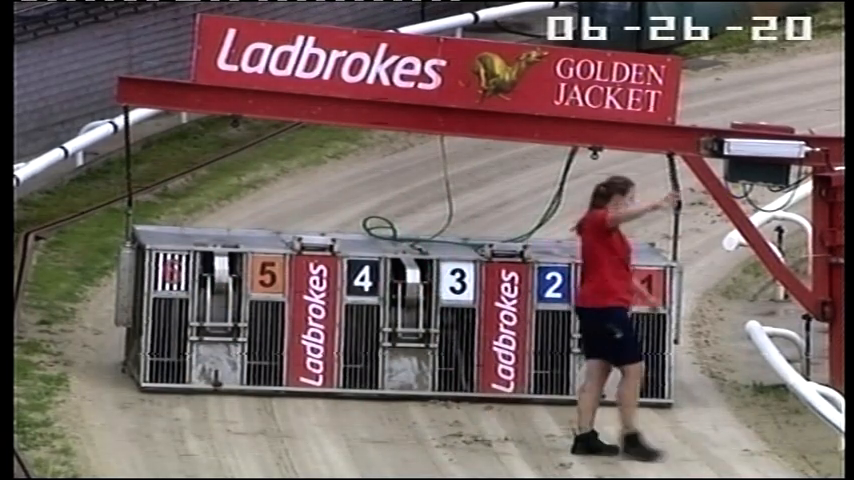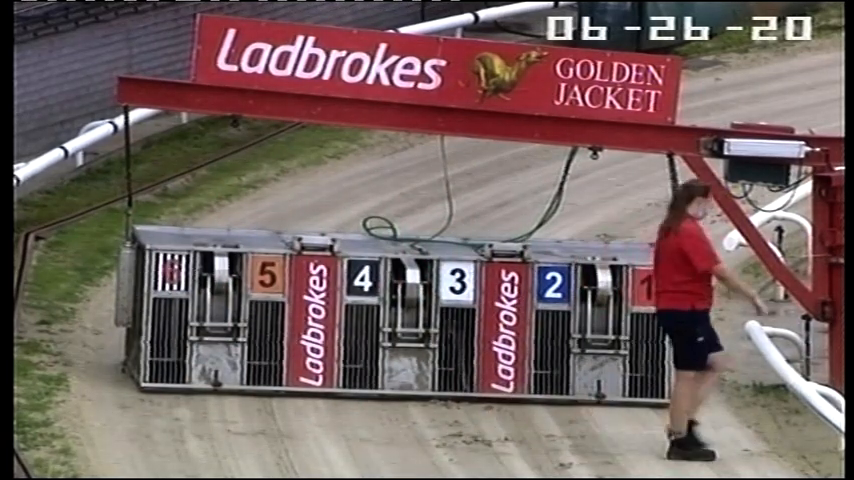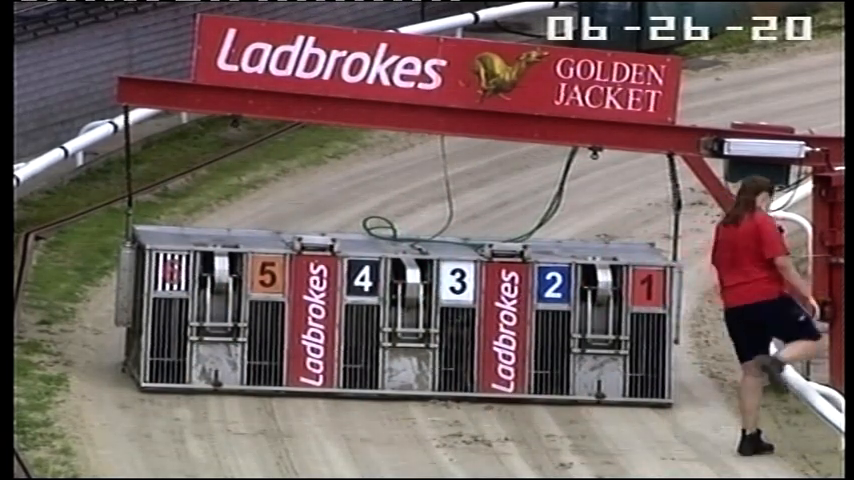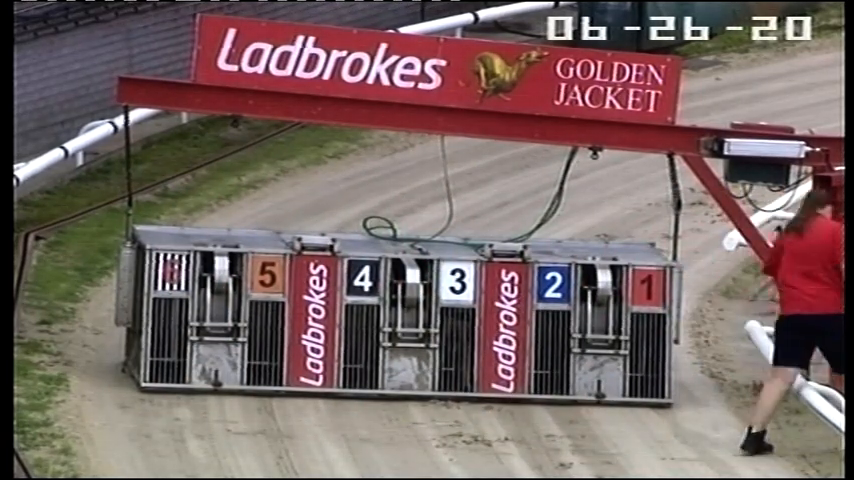
dt=0.5s
person 1, frame 1
left shoulder: (608, 230)
right shoulder: (596, 221)
left elbow: (620, 272)
right elbow: (622, 215)
left wrist: (645, 295)
right wrist: (656, 205)
left hip: (603, 308)
right hip: (604, 308)
left knee: (597, 372)
right knee: (633, 369)
left ankle: (584, 437)
right ankle: (630, 437)
person 1, frame 2
left shoulder: (670, 228)
right shoulder: (691, 231)
right elbow: (719, 270)
right wrist: (752, 296)
left hip: (674, 309)
right hip: (687, 311)
left knee: (715, 363)
right knee: (689, 375)
left ankle: (686, 424)
right ankle: (679, 442)
person 1, frame 3
left shoulder: (724, 225)
right shoulder: (763, 222)
right elbow: (782, 263)
right wrist: (808, 296)
left hip: (735, 306)
right hip: (766, 300)
left knee: (752, 371)
right knee: (811, 340)
left ankle: (749, 438)
right ankle: (775, 361)
person 1, frame 4
left shoulder: (786, 235)
right shoulder: (835, 230)
left elbow: (773, 272)
right elbow: (843, 269)
left hip: (794, 315)
right hip: (831, 313)
left knee: (781, 377)
right knee: (842, 376)
left ankle: (754, 436)
